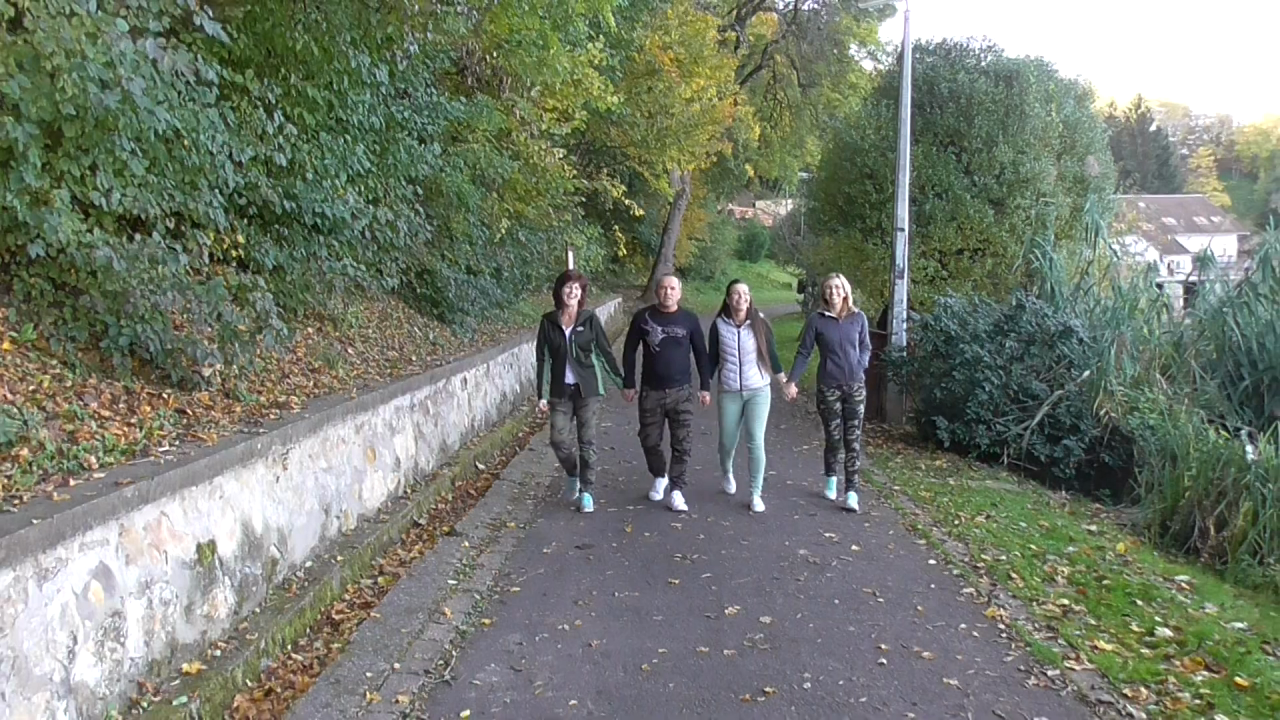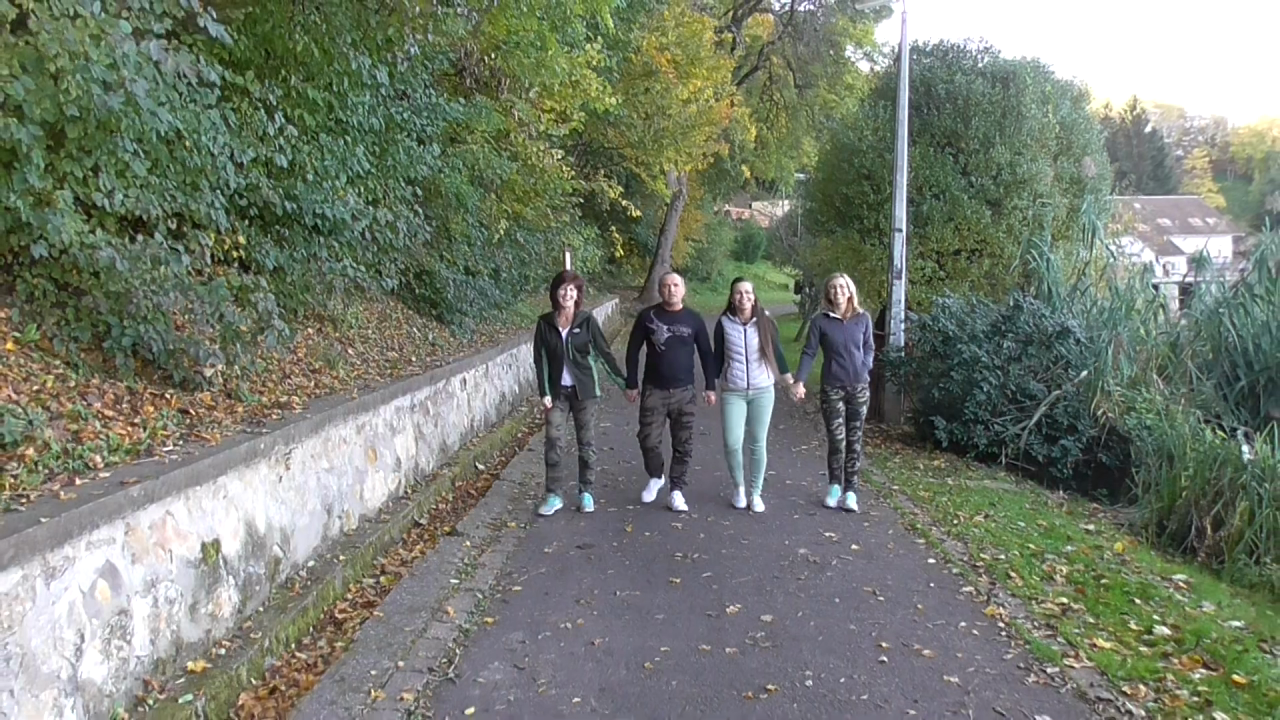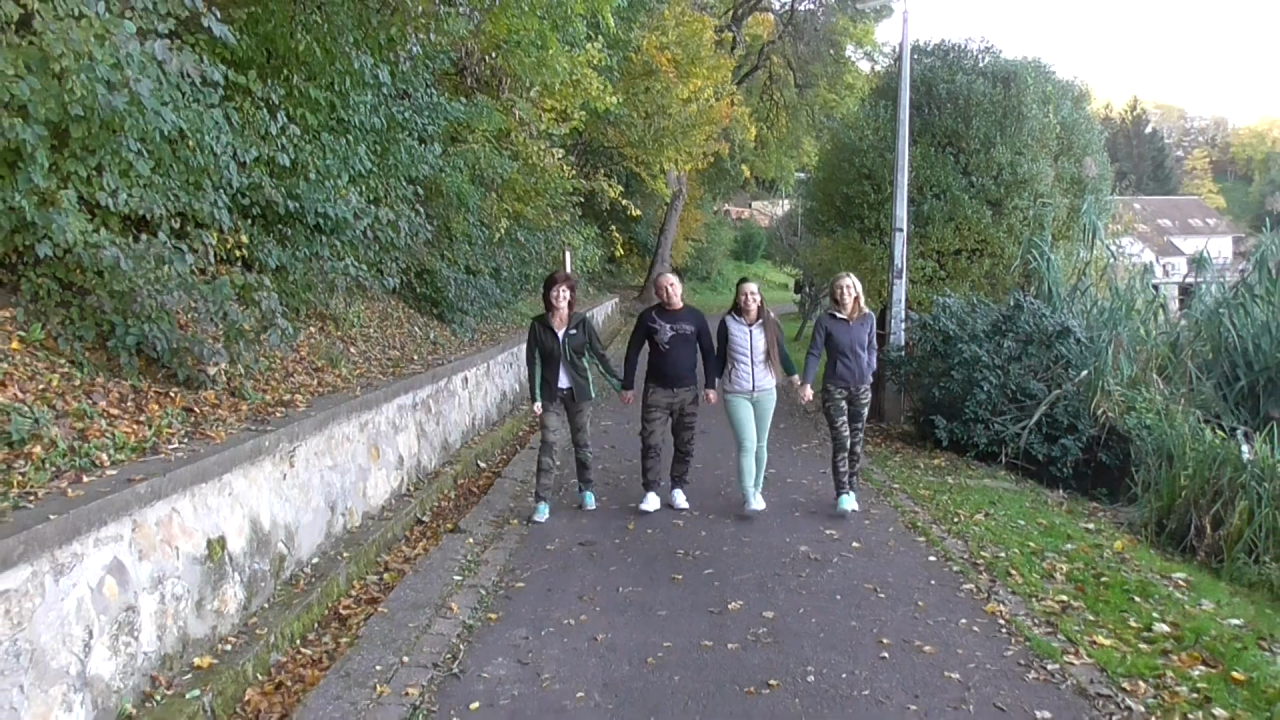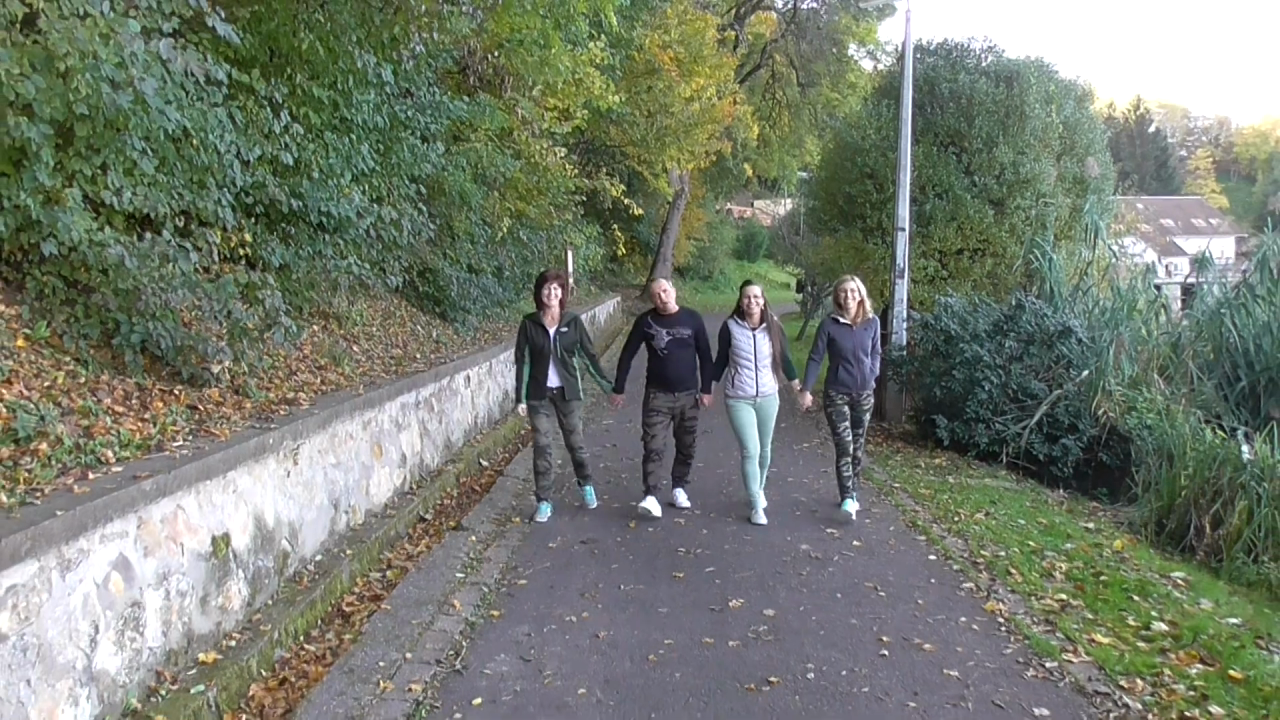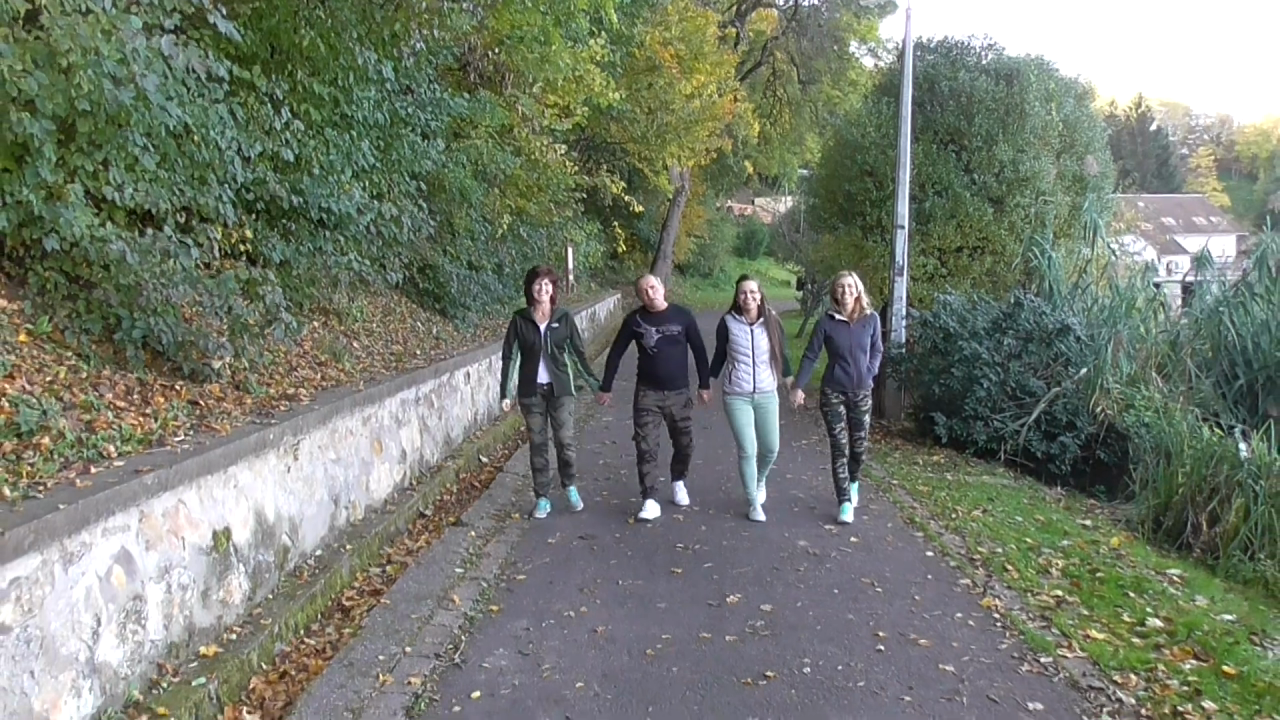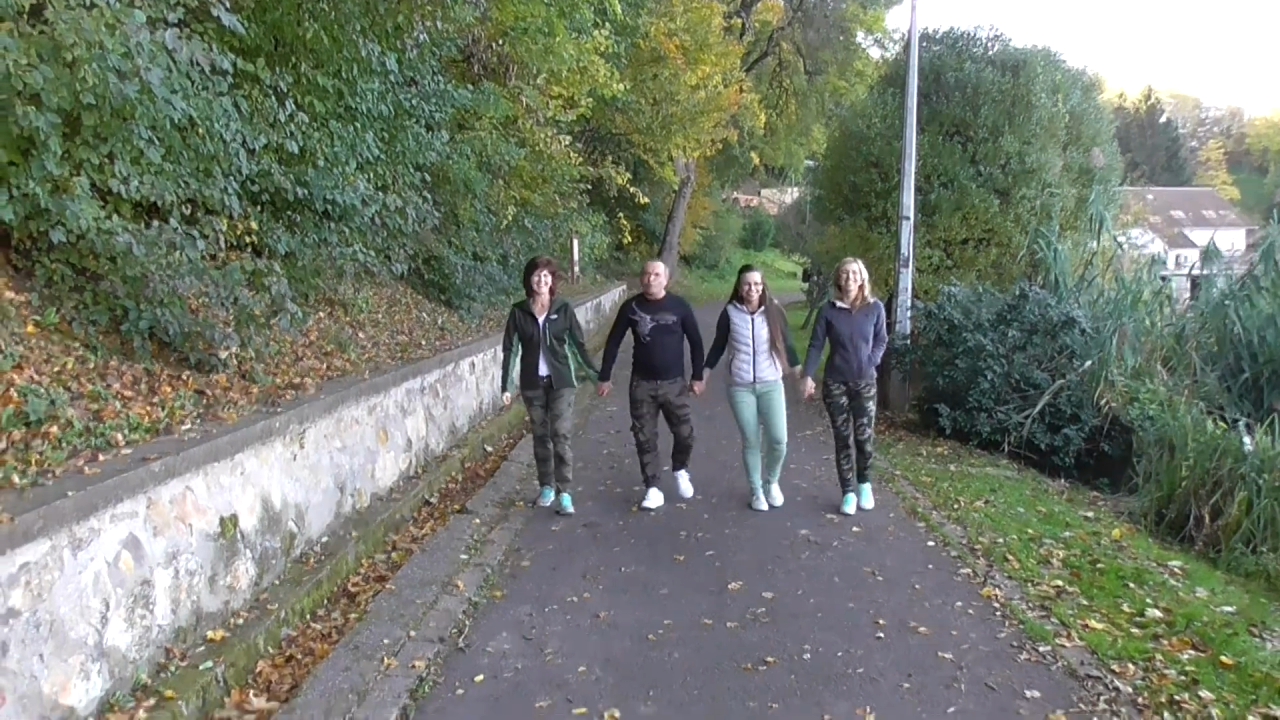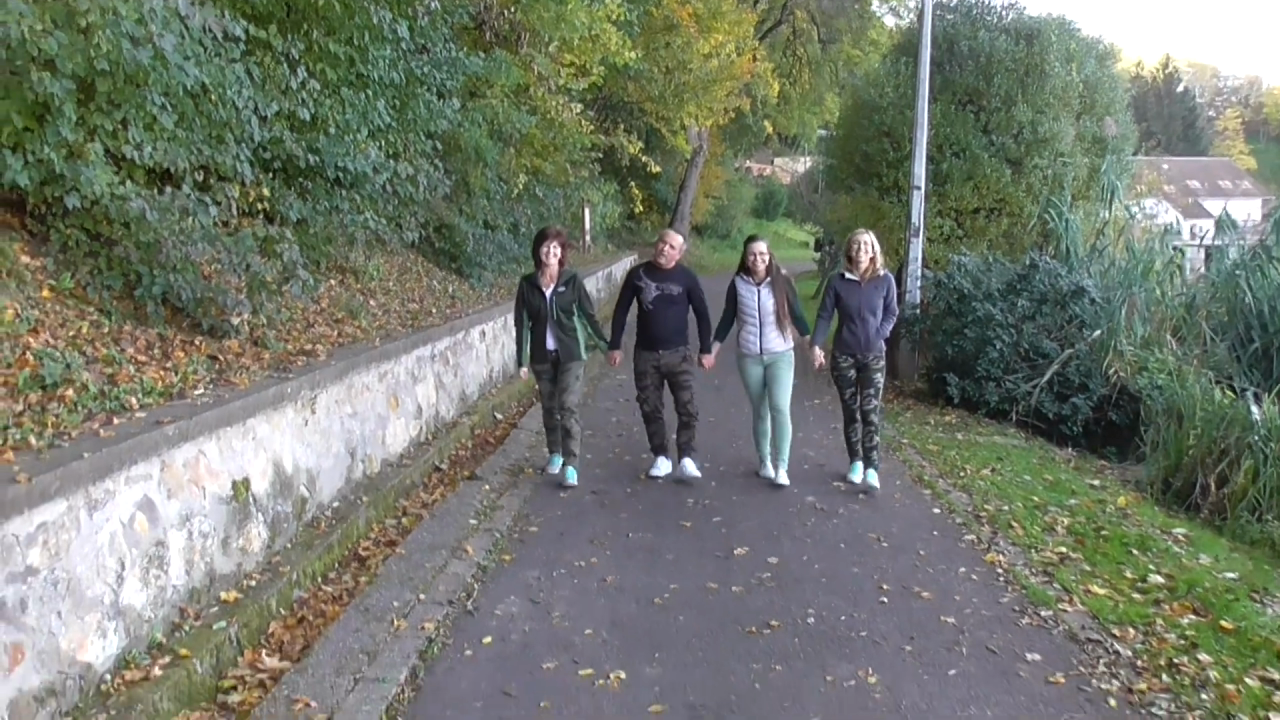
dt=0.2s
person 1, frame 1
left shoulder: (590, 320)
right shoulder: (548, 322)
left elbow: (605, 353)
right elbow: (543, 359)
left wrist: (622, 384)
right wrist: (542, 394)
left hip: (588, 389)
right hip: (561, 390)
left knee: (587, 440)
right knee: (559, 440)
left ankle: (586, 491)
right ankle: (572, 476)
person 1, frame 2
left shoulder: (587, 321)
right shoulder: (545, 323)
left elbow: (604, 353)
right elbow: (540, 360)
left wrist: (624, 383)
right wrist: (544, 392)
left hip: (585, 390)
right hip: (557, 391)
left knee: (585, 442)
right knee: (553, 440)
left ankle: (585, 491)
right ankle: (553, 495)
person 1, frame 3
left shoulder: (582, 322)
right shoulder: (538, 325)
left elbow: (598, 355)
right elbow: (533, 362)
left wrist: (619, 384)
right wrist: (535, 397)
left hip: (579, 392)
right hip: (550, 395)
left knee: (582, 443)
right knee: (548, 445)
left ankle: (586, 490)
right ankle: (542, 503)
person 1, frame 4
left shoulder: (573, 322)
right shoulder: (529, 324)
left elbow: (589, 355)
right elbow: (522, 361)
left wrist: (608, 386)
right wrist: (520, 397)
left hip: (568, 392)
right hip: (538, 395)
left knee: (575, 443)
right knee: (542, 447)
left ankle: (586, 485)
right ankle: (543, 502)
person 1, frame 5
left shoulder: (564, 318)
right shoulder: (519, 320)
left elbow: (578, 353)
right elbow: (509, 357)
left wrist: (595, 384)
right wrist: (506, 393)
left hip: (560, 389)
right hip: (531, 391)
left knee: (565, 440)
right knee: (538, 445)
left ankle: (570, 487)
right ankle: (542, 498)
person 1, frame 6
left shoulder: (564, 308)
right shoulder: (519, 312)
left elbow: (578, 344)
right elbow: (510, 349)
left wrist: (595, 375)
right wrist: (506, 385)
left hip: (562, 381)
right hip: (532, 383)
left knee: (561, 434)
right knee: (541, 436)
left ankle: (564, 493)
right ankle: (546, 486)
person 1, frame 7
left shoulder: (572, 280)
right shoulder: (527, 284)
left elbow: (588, 316)
right elbow: (522, 323)
left wrist: (606, 346)
right wrist: (522, 360)
left hip: (571, 354)
right hip: (542, 356)
left knee: (568, 408)
right knee: (550, 408)
left ankle: (570, 467)
right ankle: (555, 453)
person 2, frame 1
left shoulder: (858, 318)
right shoulder: (816, 320)
left elbow: (866, 347)
right elbow: (804, 352)
left wrist: (860, 366)
right wrist: (792, 380)
left hip: (855, 386)
right hip: (828, 386)
left knee: (853, 439)
right knee: (833, 437)
left ankle: (851, 491)
right ankle: (831, 477)
person 2, frame 2
left shoulder: (863, 318)
right shoulder: (820, 320)
right elbow: (809, 352)
left wrist: (864, 367)
right wrist: (799, 380)
left hip: (859, 387)
right hip: (832, 387)
left knee: (854, 441)
right knee: (836, 440)
left ankle: (850, 491)
right ankle: (834, 485)
person 2, frame 3
left shoulder: (868, 318)
right shoulder: (825, 320)
right elbow: (814, 353)
left wrist: (869, 368)
right wrist: (806, 383)
left hip: (862, 388)
right hip: (834, 388)
left knee: (855, 443)
right knee: (841, 441)
left ankle: (851, 491)
right ankle: (842, 496)
person 2, frame 4
left shoulder: (872, 323)
right shoulder: (828, 325)
right elbow: (815, 358)
left wrist: (872, 374)
right wrist: (806, 389)
left hip: (864, 393)
right hip: (836, 394)
left knee: (857, 447)
right knee: (844, 447)
left ankle: (851, 492)
right ankle: (847, 500)
person 2, frame 5
left shoulder: (871, 319)
right shoulder: (826, 322)
left elbow: (877, 351)
right elbow: (810, 355)
left wrist: (869, 373)
right wrist: (798, 386)
left hip: (862, 392)
right hip: (833, 392)
left knee: (859, 446)
right knee: (839, 447)
left ankle: (852, 483)
right ankle: (845, 502)
person 2, frame 6
left shoulder: (875, 308)
right shoulder: (828, 310)
left elbow: (881, 340)
right elbow: (816, 345)
left wrist: (872, 362)
right wrist: (807, 376)
left hip: (865, 382)
right hip: (835, 382)
left knee: (864, 437)
right knee: (843, 439)
left ankle: (864, 483)
right ankle: (848, 493)
person 2, frame 7
left shoulder: (885, 280)
right shoulder: (837, 281)
left elbow: (891, 313)
right elbow: (824, 316)
left wrist: (880, 335)
right wrist: (816, 345)
left hip: (874, 355)
right hip: (843, 355)
left knee: (870, 411)
right knee: (850, 411)
left ankle: (871, 469)
right ankle: (855, 461)
person 3, frame 1
left shoulder: (689, 319)
right shoulder: (642, 317)
left elbow: (701, 354)
right elbow: (630, 350)
left wrist: (705, 387)
right wrist: (629, 383)
left hip: (681, 391)
right hip: (650, 391)
left knee: (682, 443)
right knee: (650, 441)
left ankle: (676, 491)
right ankle: (660, 476)
person 3, frame 2
left shoulder: (694, 319)
right shoulder: (647, 316)
left elbow: (706, 354)
right elbow: (633, 350)
left wrist: (710, 386)
right wrist: (631, 384)
left hip: (684, 392)
right hip: (653, 391)
left knee: (683, 445)
right knee: (648, 441)
left ankle: (676, 491)
right ankle: (655, 477)
person 3, frame 3
left shoulder: (695, 317)
right shoulder: (648, 316)
left elbow: (708, 352)
right elbow: (633, 351)
left wrist: (710, 385)
right wrist: (627, 385)
left hip: (687, 391)
right hip: (656, 390)
left knee: (685, 445)
right knee: (651, 442)
left ankle: (677, 489)
right ankle: (651, 494)
person 3, frame 4
left shoulder: (692, 319)
right shoulder: (645, 322)
left elbow: (705, 355)
right elbow: (627, 355)
left wrist: (706, 389)
right wrist: (618, 389)
left hip: (688, 395)
right hip: (657, 395)
left knee: (686, 447)
right knee: (653, 447)
left ankle: (679, 488)
right ankle: (651, 498)
person 3, frame 5
left shoulder: (682, 315)
right shoulder: (634, 320)
left elbow: (699, 351)
right elbow: (616, 353)
left wrist: (704, 385)
right wrist: (606, 387)
left hip: (679, 393)
right hip: (647, 393)
left knee: (684, 445)
right knee: (646, 447)
left ankle: (678, 481)
right ankle: (649, 501)
person 3, frame 6
left shoulder: (679, 306)
right shoulder: (631, 307)
left elbow: (695, 341)
right elbow: (613, 342)
left wrist: (697, 376)
right wrist: (604, 377)
left hip: (674, 383)
right hip: (642, 384)
left knee: (685, 434)
right knee: (645, 438)
left ankle: (680, 470)
right ankle: (653, 489)
person 3, frame 7
left shoulder: (686, 277)
right shoulder: (637, 274)
left elbow: (702, 314)
right elbow: (621, 310)
left wrist: (705, 350)
right wrist: (615, 346)
left hip: (677, 353)
right hip: (645, 354)
left knee: (687, 406)
right knee: (650, 409)
left ankle: (686, 459)
right ankle: (661, 457)
person 4, frame 1
left shoulder: (760, 323)
right shoulder: (718, 325)
left elbow: (771, 354)
right elbow: (712, 357)
left wrist: (785, 382)
left hip: (758, 391)
right hip: (729, 393)
left knee: (756, 442)
right knee: (728, 441)
left ankle: (756, 494)
right ankle: (727, 473)
person 4, frame 2
left shoulder: (765, 322)
right shoulder: (724, 323)
left elbow: (777, 353)
right elbow: (718, 357)
left wrist: (791, 383)
left hip: (762, 391)
right hip: (732, 392)
left knee: (758, 444)
right knee: (732, 443)
left ankle: (756, 493)
right ankle: (738, 486)
person 4, frame 3
left shoulder: (770, 323)
right shoulder: (728, 323)
left elbow: (782, 355)
right elbow: (720, 356)
left wrist: (799, 384)
left hip: (765, 393)
right hip: (736, 394)
left knee: (759, 444)
right knee: (747, 444)
left ankle: (757, 491)
right ankle: (748, 499)
person 4, frame 4
left shoulder: (773, 326)
right shoulder: (730, 327)
left elbow: (784, 359)
right elbow: (721, 360)
left wrist: (799, 389)
left hip: (768, 397)
right hip: (738, 399)
left knee: (764, 449)
right knee: (750, 450)
left ankle: (758, 489)
right ankle: (755, 506)
person 4, frame 5
left shoulder: (772, 321)
right shoulder: (727, 323)
left elbow: (781, 355)
right elbow: (719, 356)
left hip: (767, 395)
right hip: (736, 396)
left knee: (771, 449)
right knee: (747, 450)
left ankle: (760, 482)
right ankle: (753, 503)
person 4, frame 6
left shoulder: (774, 311)
right shoulder: (729, 313)
left elbow: (787, 344)
right elbow: (718, 346)
left wrist: (800, 375)
right wrist: (703, 376)
left hip: (771, 385)
right hip: (740, 387)
left knee: (779, 438)
right knee: (751, 441)
left ankle: (772, 481)
right ankle: (757, 492)
person 4, frame 7
left shoulder: (782, 281)
right shoulder: (737, 284)
left elbow: (796, 314)
right elbow: (727, 318)
right wrist: (713, 351)
left hip: (781, 355)
right hip: (749, 358)
left knee: (780, 409)
right knee: (759, 411)
left ankle: (781, 467)
right ankle: (764, 461)
